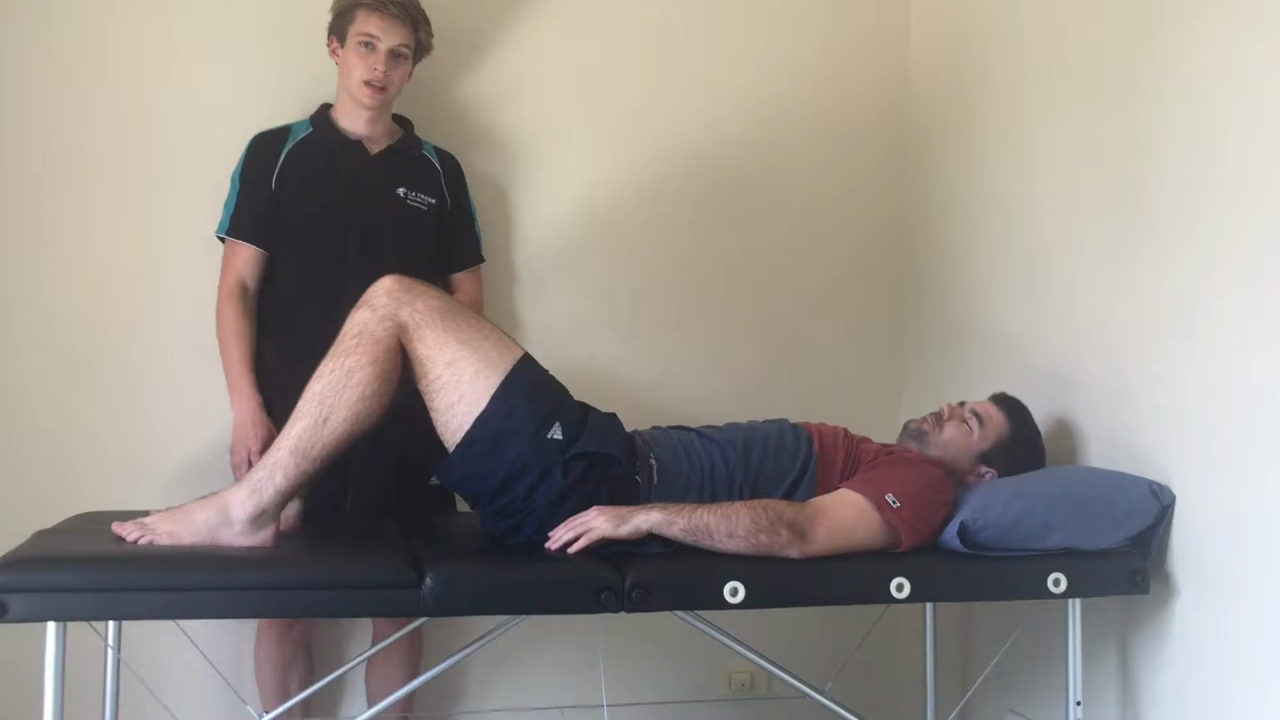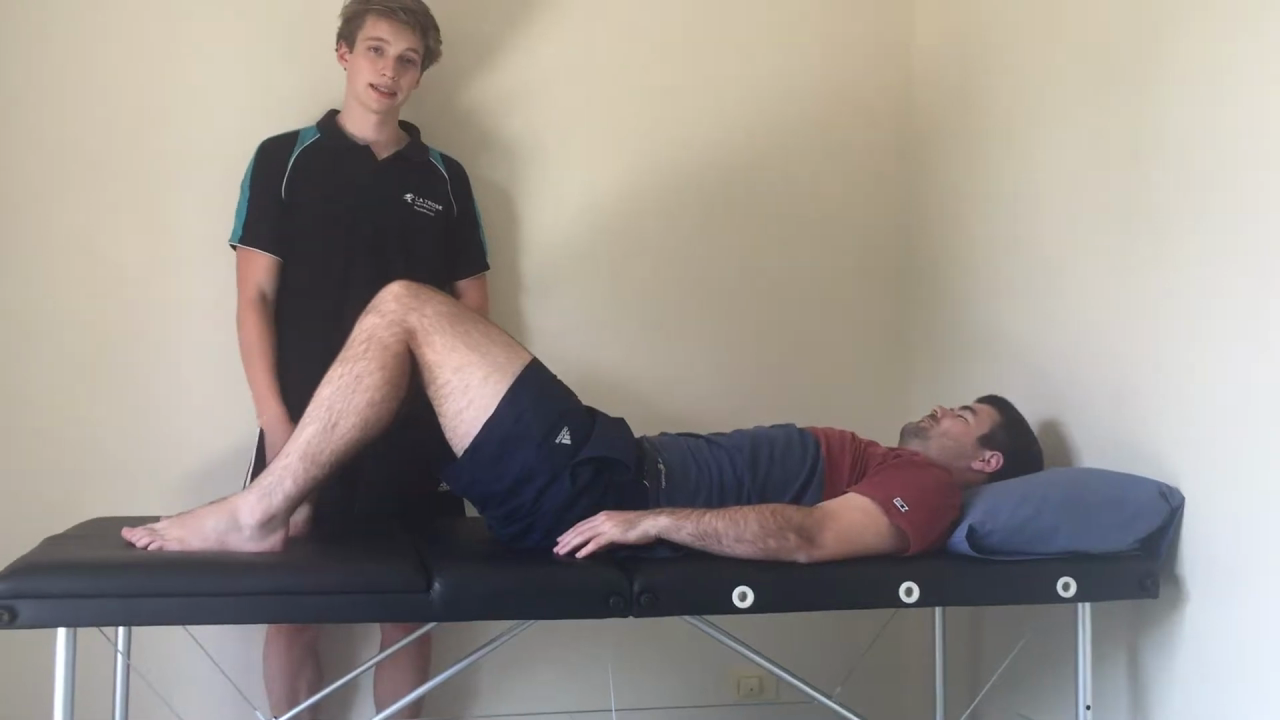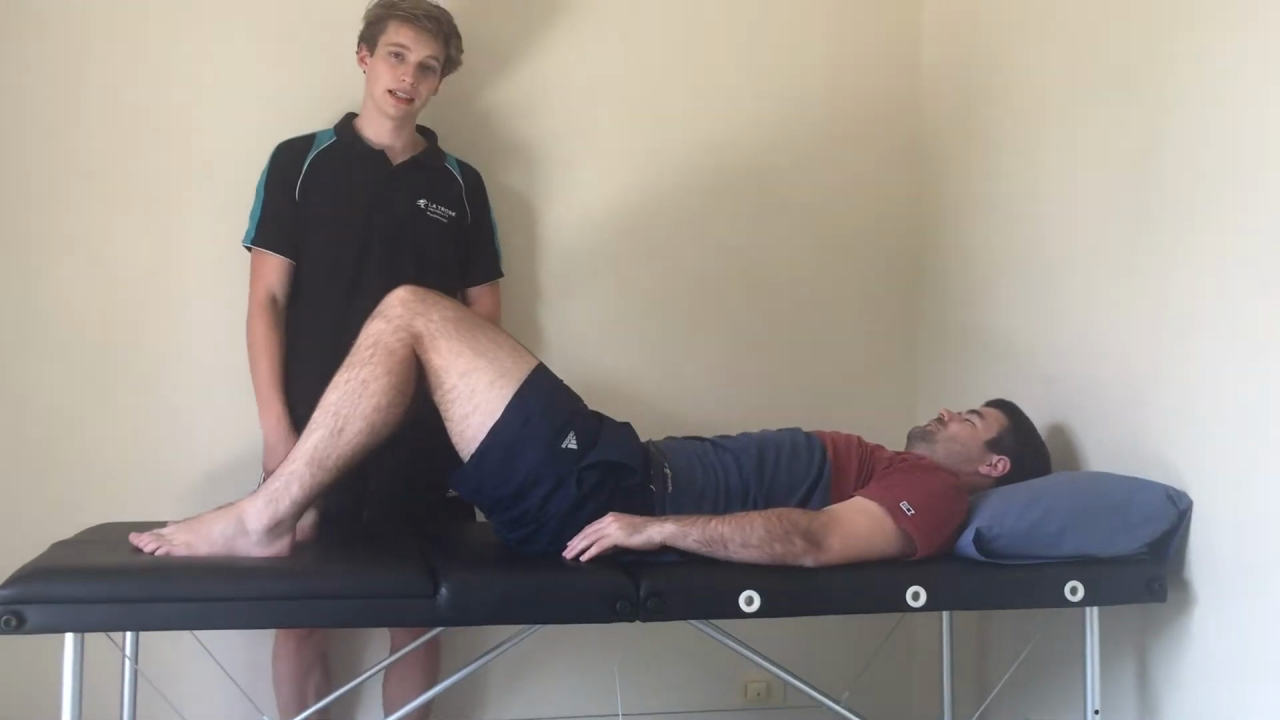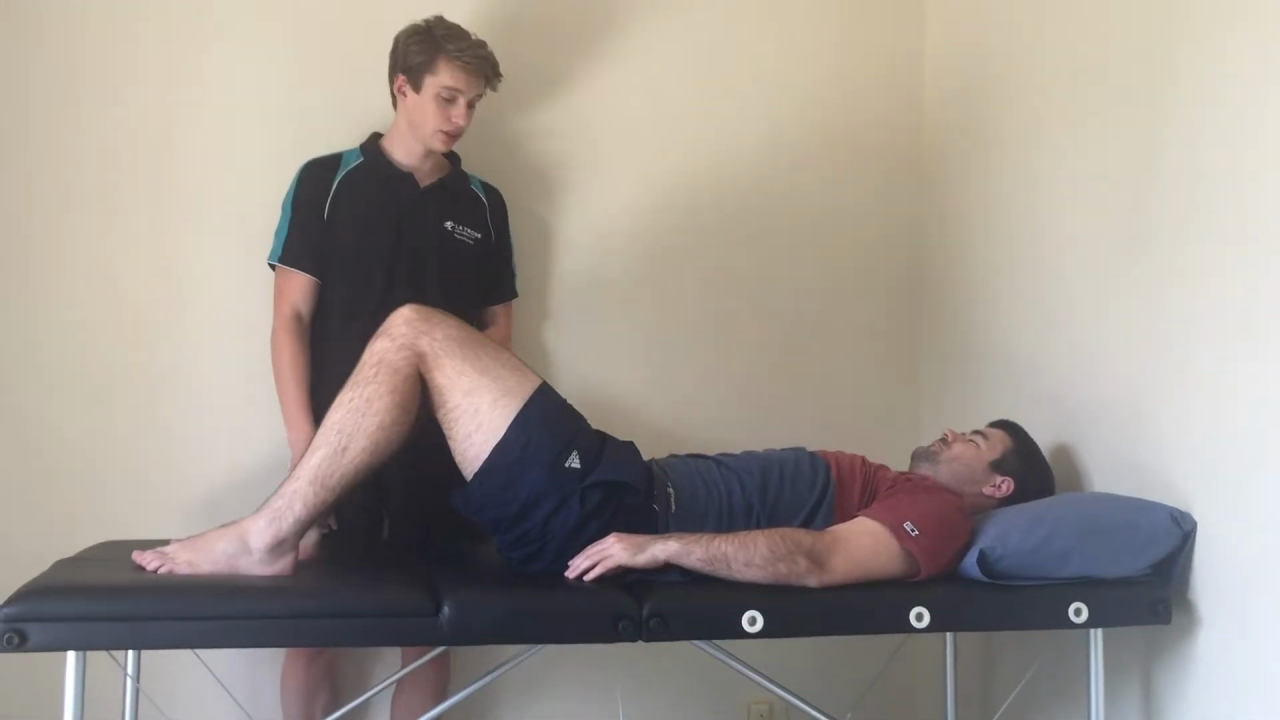
dt=0.7s
person 1, frame 1
left shoulder: (917, 486)
right shoulder: (876, 461)
left elbow: (795, 532)
left wrist: (643, 514)
left hip: (590, 483)
right hip: (609, 466)
left knee: (395, 301)
right knee: (402, 310)
left ankle: (247, 508)
right ankle: (264, 500)
person 1, frame 2
left shoulder: (926, 490)
right shoulder: (882, 468)
left elbow: (805, 537)
left wrist: (653, 519)
left hip: (601, 489)
right hip: (624, 470)
left knee: (406, 306)
right knee: (412, 320)
left ankle: (257, 513)
right ankle: (283, 504)
person 1, frame 3
left shoulder: (931, 496)
right shoulder: (887, 471)
left elbow: (810, 541)
left wrist: (657, 527)
left hip: (608, 493)
right hip: (627, 475)
left knee: (411, 312)
right knee: (422, 324)
left ankle: (263, 519)
right ankle: (281, 511)
person 1, frame 4
left shoulder: (936, 516)
right shoulder: (890, 493)
left elbow: (813, 561)
left wrist: (661, 544)
left hip: (609, 512)
right hip: (631, 495)
left knee: (416, 330)
right knee: (420, 343)
left ankle: (268, 534)
right ankle: (288, 527)
person 2, frame 1
left shoulder: (437, 170)
right shoulder: (274, 154)
left elbow: (467, 295)
right elbow: (237, 287)
right wrist: (248, 405)
left hip: (407, 422)
right hip: (297, 417)
person 2, frame 2
left shoulder: (443, 176)
right shoulder: (282, 160)
left elbow: (472, 303)
right elbow: (255, 297)
right wrist: (276, 420)
left hip: (415, 428)
right hip: (308, 425)
person 2, frame 3
left shoulder: (459, 183)
right shoulder: (299, 163)
left elbow: (485, 308)
right elbow: (267, 301)
right wrist: (277, 426)
left hip: (425, 432)
right hip: (318, 428)
person 2, frame 4
left shoulder: (483, 203)
right shoulder: (327, 181)
left elbow: (498, 325)
right elbow: (291, 319)
right wrist: (304, 443)
left hip: (444, 449)
